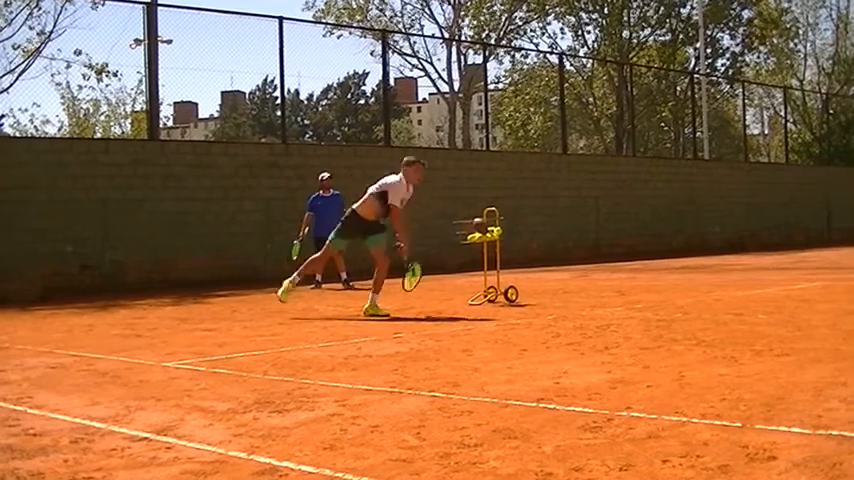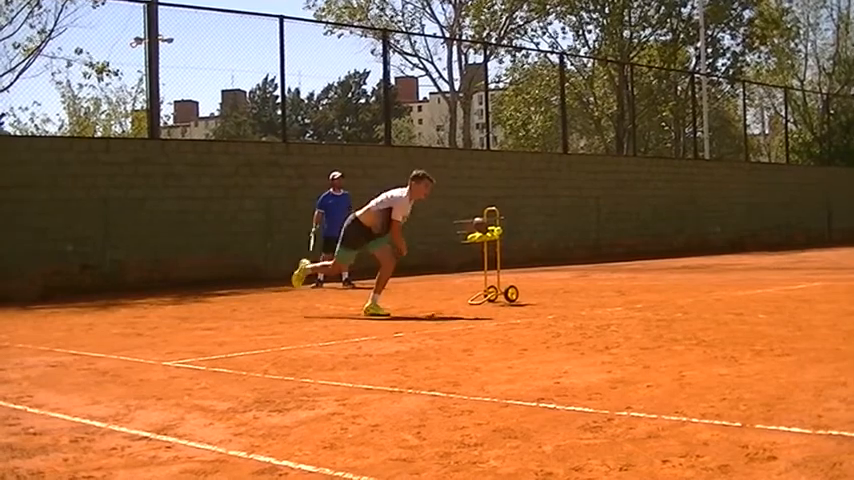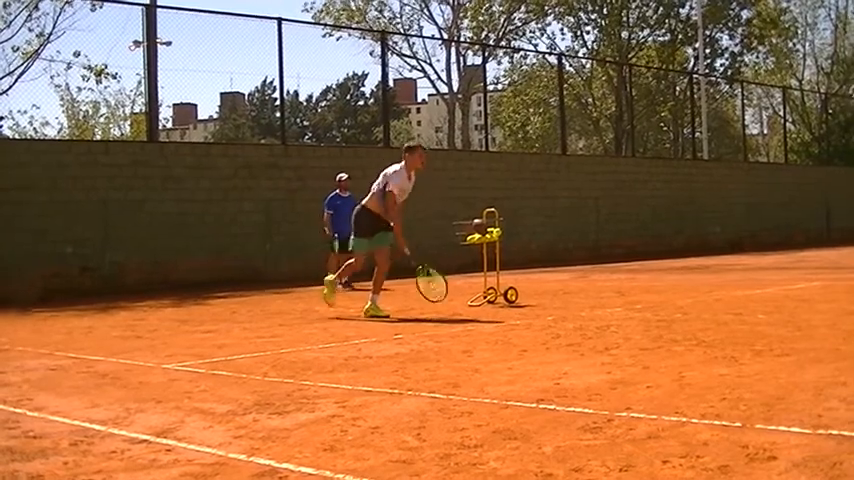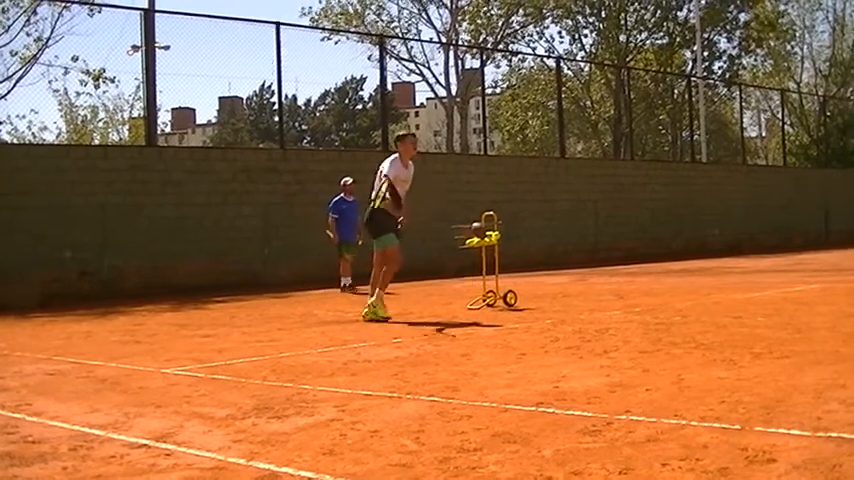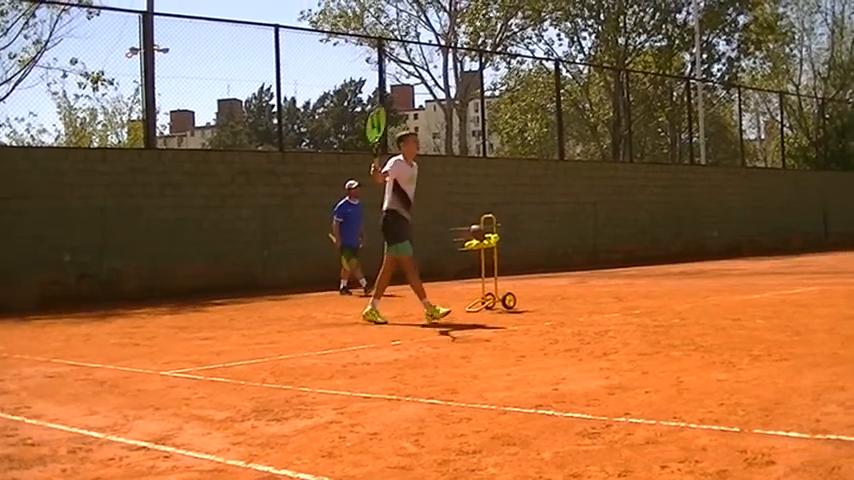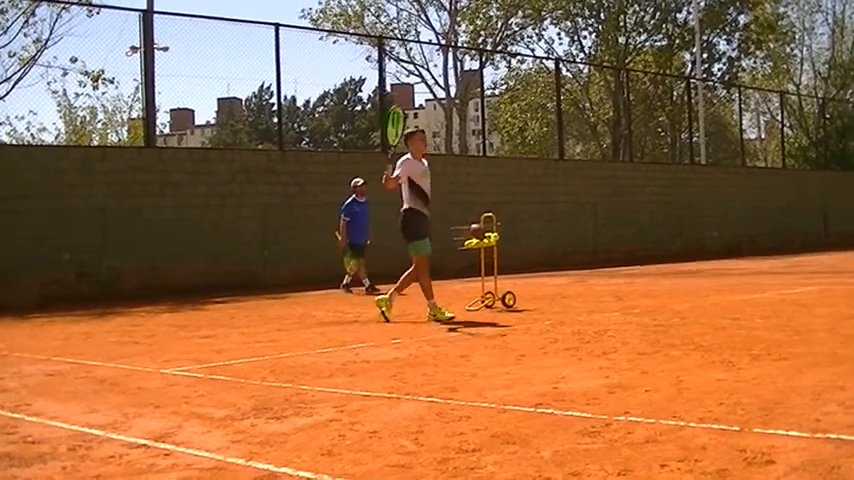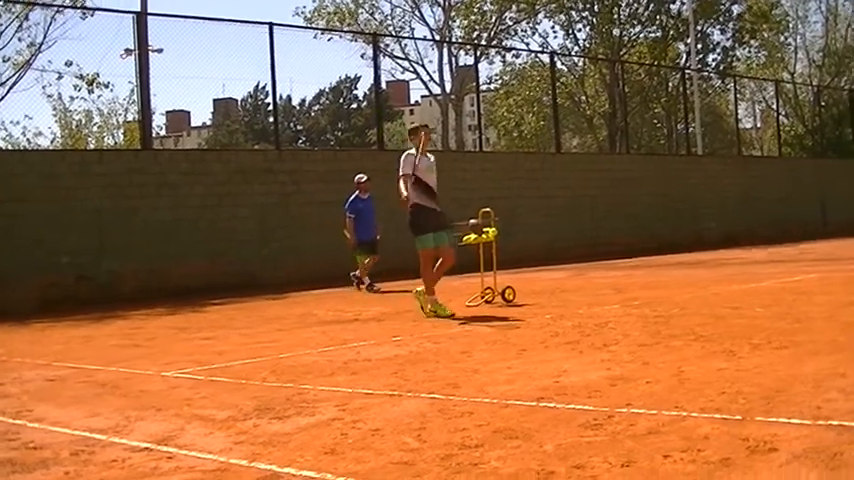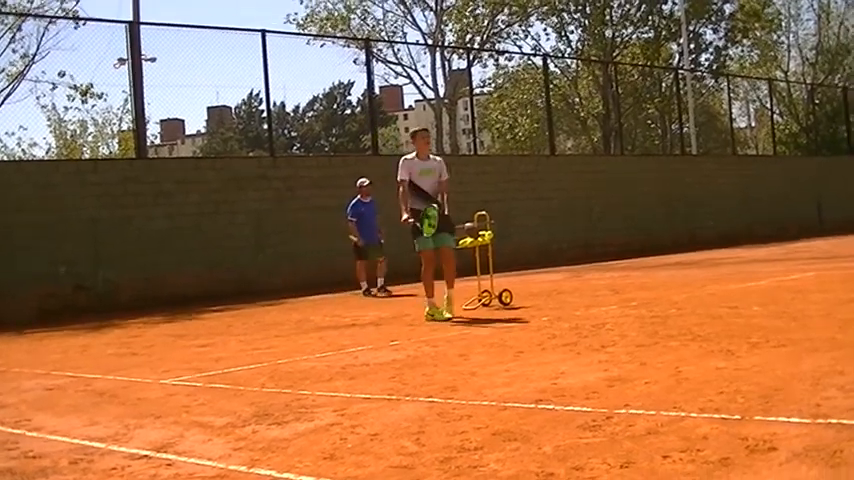
dt=0.2s
person 1, frame 1
left shoulder: (408, 189)
right shoulder: (397, 184)
left elbow: (396, 218)
right elbow: (395, 219)
left wrist: (403, 241)
right wrist: (406, 242)
left hip: (373, 223)
right hip: (355, 219)
left knee: (384, 261)
right knee: (324, 255)
left ankle: (372, 305)
right ankle: (292, 281)
person 1, frame 2
left shoulder: (409, 199)
right shoulder: (402, 199)
left elbow: (393, 228)
right elbow: (395, 232)
right wrist: (402, 249)
left hip: (374, 229)
right hip: (357, 227)
left knee: (389, 262)
right knee: (336, 267)
left ankle: (373, 304)
right ankle: (306, 267)
person 1, frame 3
left shoulder: (411, 176)
right shoulder: (396, 172)
right elbow: (390, 204)
left wrist: (395, 229)
right wrist: (399, 237)
left hip: (381, 219)
right hip: (365, 215)
left knee: (384, 262)
right knee: (358, 263)
left ankle: (372, 305)
right ankle: (332, 281)
person 1, frame 4
left shoulder: (410, 167)
right shoulder: (391, 163)
right elbow: (385, 181)
left wrist: (403, 216)
right wrist: (383, 195)
left hip: (392, 217)
right hip: (379, 215)
left knee: (381, 264)
right knee: (395, 261)
left ankle: (371, 308)
right ankle: (376, 302)
person 1, frame 5
left shoulder: (413, 167)
right shoulder: (396, 163)
right elbow: (381, 178)
right wrist: (377, 173)
left hip: (403, 220)
right hip: (393, 219)
left knee: (389, 267)
right knee: (410, 267)
left ankle: (372, 309)
right ankle: (429, 309)
person 1, frame 6
left shoulder: (424, 163)
right shoulder: (406, 162)
right elbow: (392, 183)
right wrist: (388, 180)
left hip: (423, 217)
right hip: (413, 217)
left knee: (419, 267)
right knee: (422, 266)
left ankle: (388, 299)
right ankle: (433, 309)
person 1, frame 7
left shoulder: (431, 158)
right shoulder: (409, 156)
right elbow: (403, 180)
left wrist: (437, 208)
right wrist: (404, 194)
left hip: (436, 211)
right hip: (420, 211)
left knee: (449, 256)
right knee: (428, 259)
left ankle: (424, 291)
right ankle: (433, 304)
person 1, frame 8
left shoulder: (438, 162)
right shoulder: (407, 162)
right elbow: (403, 189)
left wrist: (446, 211)
right wrist: (405, 212)
left hip: (439, 215)
right hip: (420, 216)
left knee: (449, 259)
right knee: (428, 261)
left ankle: (449, 298)
right ankle: (431, 307)
person 2, frame 1
left shoulder: (337, 196)
right shoulder: (314, 199)
left elbow: (343, 213)
right elbow: (308, 215)
right wrist: (302, 230)
right hip: (320, 233)
left knee: (338, 255)
left ankle: (344, 279)
right ankle: (318, 280)
person 2, frame 2
left shoulder: (346, 196)
right shoulder: (325, 197)
left elbow: (350, 213)
right elbow: (318, 213)
right wrist: (315, 226)
right hip: (329, 233)
right knee: (326, 256)
left ankle: (346, 279)
right ankle: (320, 279)
person 2, frame 3
left shoulder: (351, 198)
right shoulder: (332, 198)
left elbow: (354, 215)
right elbow: (327, 215)
right wrist: (329, 230)
left hip: (348, 232)
right hip: (336, 233)
left knee: (345, 256)
right knee: (335, 255)
left ankle: (344, 280)
person 2, frame 4
left shoulder: (354, 202)
right shoulder: (337, 202)
right elbow: (331, 220)
left wrist: (359, 233)
right wrist: (334, 235)
left hip: (351, 237)
right hip: (341, 237)
left knee: (348, 260)
right knee: (346, 258)
left ankle: (345, 284)
right ankle: (347, 283)
person 2, frame 5
left shoulder: (358, 205)
right shoulder: (342, 206)
right elbow: (335, 224)
left wrist: (361, 236)
right wrist: (337, 239)
left hip: (354, 240)
right hip: (345, 241)
left knee: (349, 264)
right knee: (353, 262)
left ankle: (343, 287)
right ankle: (364, 285)
person 2, frame 6
left shoulder: (365, 202)
right shoulder: (349, 204)
right elbow: (343, 223)
left wrist: (368, 233)
right wrist: (343, 238)
left hip: (362, 239)
right hip: (353, 240)
left knee: (356, 262)
right knee: (359, 262)
left ankle: (345, 283)
right ankle: (368, 285)
person 2, frame 7
left shoulder: (369, 197)
right shoulder: (353, 201)
right elbow: (349, 220)
left wrist: (376, 228)
right wrist: (351, 236)
left hip: (371, 235)
right hip: (359, 236)
left knee: (375, 257)
right knee: (362, 259)
left ankle: (357, 275)
right ankle: (367, 283)
person 2, frame 8
left shoulder: (372, 202)
right shoulder: (355, 205)
right elbow: (351, 224)
left wrist: (380, 232)
right wrist: (358, 238)
left hip: (374, 239)
right hip: (362, 241)
left knee: (382, 259)
right knee: (362, 263)
left ankle: (381, 286)
right ankle: (365, 288)
